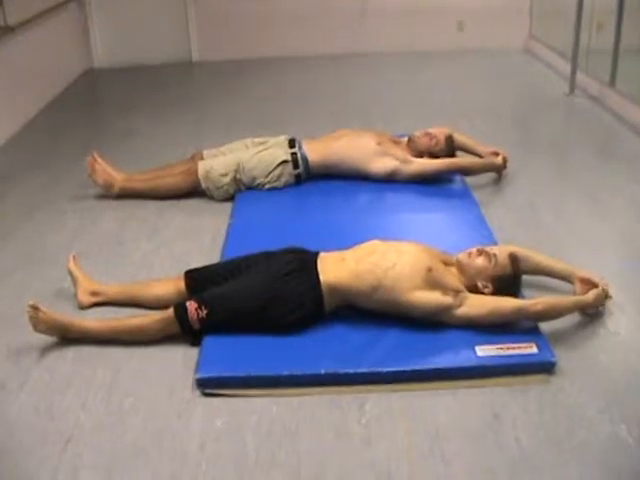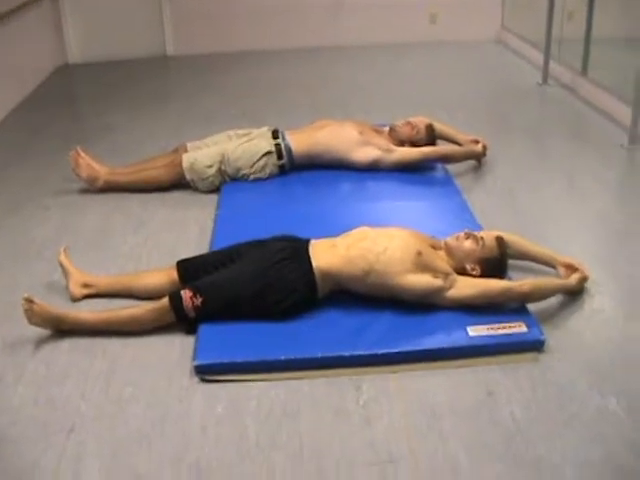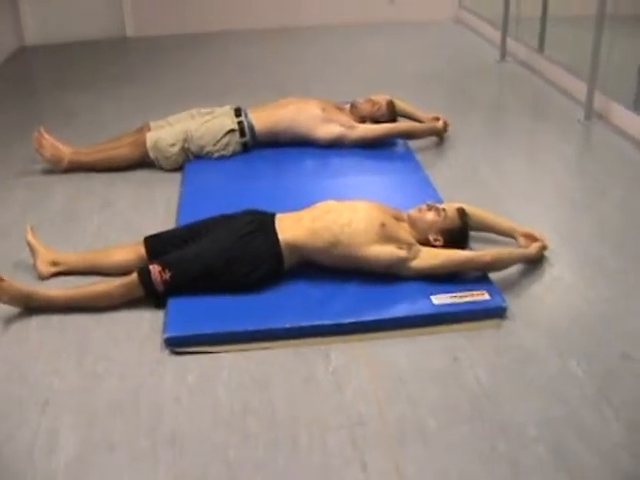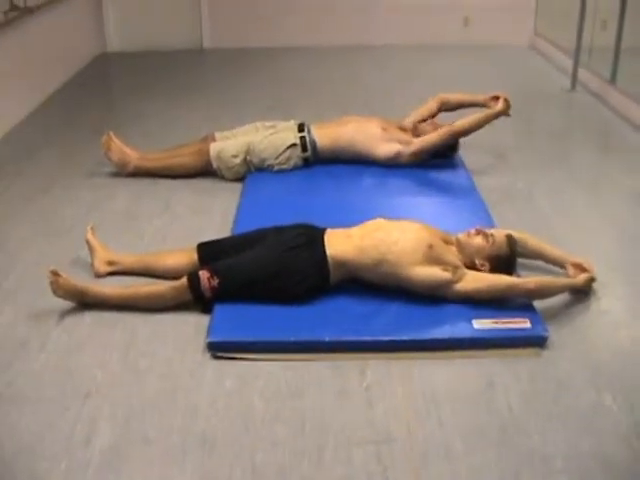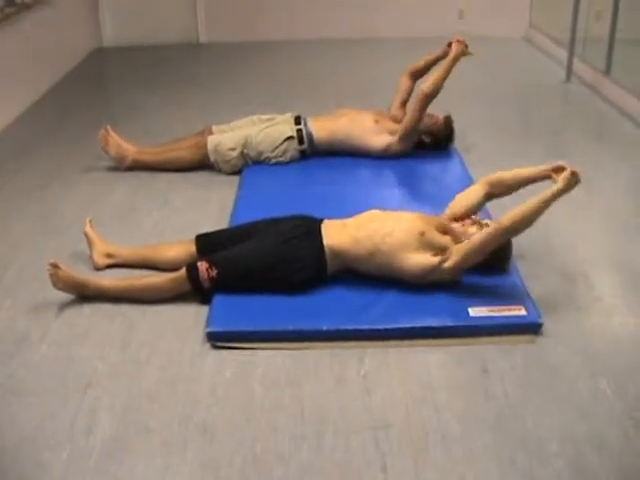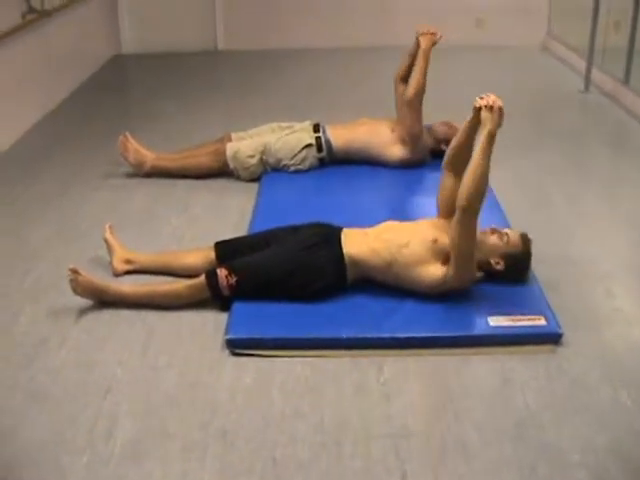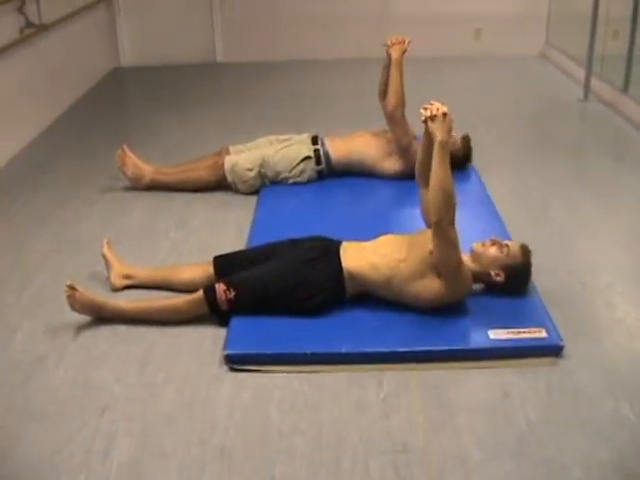
dt=0.7s
person 1, frame 1
left shoulder: (456, 302)
right shoulder: (445, 260)
left elbow: (526, 308)
right elbow: (517, 251)
left wrist: (582, 302)
right wrist: (575, 275)
left hip: (302, 297)
right hip: (306, 261)
left knee: (179, 317)
right knee: (186, 284)
left ankle: (75, 327)
right ankle: (96, 290)
person 1, frame 2
left shoulder: (445, 283)
right shoulder: (435, 244)
left elbow: (512, 290)
right elbow: (503, 233)
left wrist: (565, 283)
right wrist: (558, 260)
left hip: (297, 283)
right hip: (297, 248)
left knee: (177, 305)
right knee: (179, 274)
left ankle: (70, 320)
right ankle: (89, 283)
person 1, frame 3
left shoulder: (408, 255)
right shoulder: (398, 217)
left elbow: (475, 259)
right elbow: (463, 207)
left wrist: (524, 253)
right wrist: (518, 232)
left hip: (264, 256)
right hip: (263, 221)
left knee: (143, 281)
right knee: (146, 249)
right ankle: (56, 260)
person 1, frame 4
left shoulder: (453, 277)
right shoulder: (447, 239)
left elbow: (518, 285)
right elbow: (515, 234)
left wrist: (573, 283)
right wrist: (568, 262)
left hip: (310, 270)
right hip: (313, 237)
left knee: (193, 285)
right knee: (198, 256)
left ankle: (94, 295)
right ankle: (113, 261)
person 1, frame 5
left shoulder: (444, 265)
right shoulder: (448, 224)
left elbow: (503, 228)
right elbow: (489, 184)
left wrist: (555, 191)
right wrist: (548, 169)
left hip: (309, 261)
right hip: (313, 228)
left knee: (195, 276)
right knee: (196, 246)
left ankle: (94, 287)
right ankle: (112, 253)
person 1, frame 6
left shoulder: (456, 274)
right shoulder: (446, 231)
left elbow: (469, 205)
right elbow: (453, 170)
left wrist: (488, 134)
right wrist: (475, 122)
left hip: (325, 269)
right hip: (328, 235)
left knee: (212, 282)
right knee: (215, 255)
left ankle: (111, 292)
right ankle: (131, 258)
person 1, frame 7
left shoulder: (455, 285)
right shoulder: (450, 253)
left elbow: (444, 220)
right elbow: (426, 188)
left wrist: (442, 144)
right wrist: (430, 138)
left hip: (324, 284)
right hip: (327, 249)
left knee: (210, 298)
right knee: (214, 269)
left ankle: (109, 308)
right ankle: (128, 273)
person 2, frame 1
left shoulder: (401, 165)
right shoulder: (396, 141)
left elbow: (448, 164)
right elbow: (447, 129)
left wrist: (491, 164)
right wrist: (487, 151)
left hip: (288, 165)
right hip: (287, 144)
left knee: (197, 176)
right knee: (200, 158)
left ankle: (120, 185)
right ankle: (123, 178)
person 2, frame 2
left shoulder: (384, 153)
right shoulder: (379, 130)
left elbow: (430, 153)
right elbow: (428, 119)
left wrist: (471, 153)
right wrist: (466, 139)
left hip: (272, 156)
right hip: (270, 135)
left knee: (183, 169)
right knee: (183, 151)
left ankle: (104, 180)
right ankle: (109, 171)
person 2, frame 3
left shoulder: (347, 130)
right shoulder: (341, 108)
left elbow: (391, 129)
right elbow: (390, 99)
left wrist: (431, 129)
right wrist: (427, 117)
left hip: (236, 134)
right hip: (233, 114)
left knee: (147, 148)
right knee: (147, 130)
left ankle: (69, 160)
right ankle: (73, 151)
person 2, frame 4
left shoulder: (405, 150)
right shoulder: (404, 127)
left elbow: (451, 132)
right elbow: (441, 100)
left wrist: (492, 112)
right wrist: (484, 100)
left hip: (298, 149)
right hip: (296, 130)
left knee: (213, 158)
right knee: (213, 140)
left ankle: (134, 164)
right ankle: (137, 157)
person 2, frame 5
left shoulder: (400, 142)
right shoulder: (395, 118)
left elbow: (424, 96)
right elbow: (411, 76)
left wrist: (451, 59)
right wrist: (443, 54)
left hip: (294, 141)
right hip: (293, 122)
left knee: (208, 151)
right knee: (209, 133)
left ankle: (133, 157)
right ankle: (135, 151)
person 2, frame 6
left shoulder: (415, 149)
right shoulder: (409, 132)
left elbow: (412, 97)
right elbow: (401, 82)
left wrist: (426, 51)
right wrist: (417, 48)
left hip: (313, 148)
right hip: (312, 130)
left knee: (228, 157)
right knee: (229, 141)
left ankle: (152, 164)
right ankle: (155, 158)
person 2, frame 7
left shoulder: (409, 160)
right shoulder: (408, 143)
left elbow: (394, 110)
right elbow: (385, 100)
left wrist: (397, 60)
right wrist: (390, 59)
left hip: (310, 161)
right hip: (309, 143)
left knee: (226, 170)
right knee: (225, 154)
left ankle: (150, 178)
right ankle: (153, 171)
